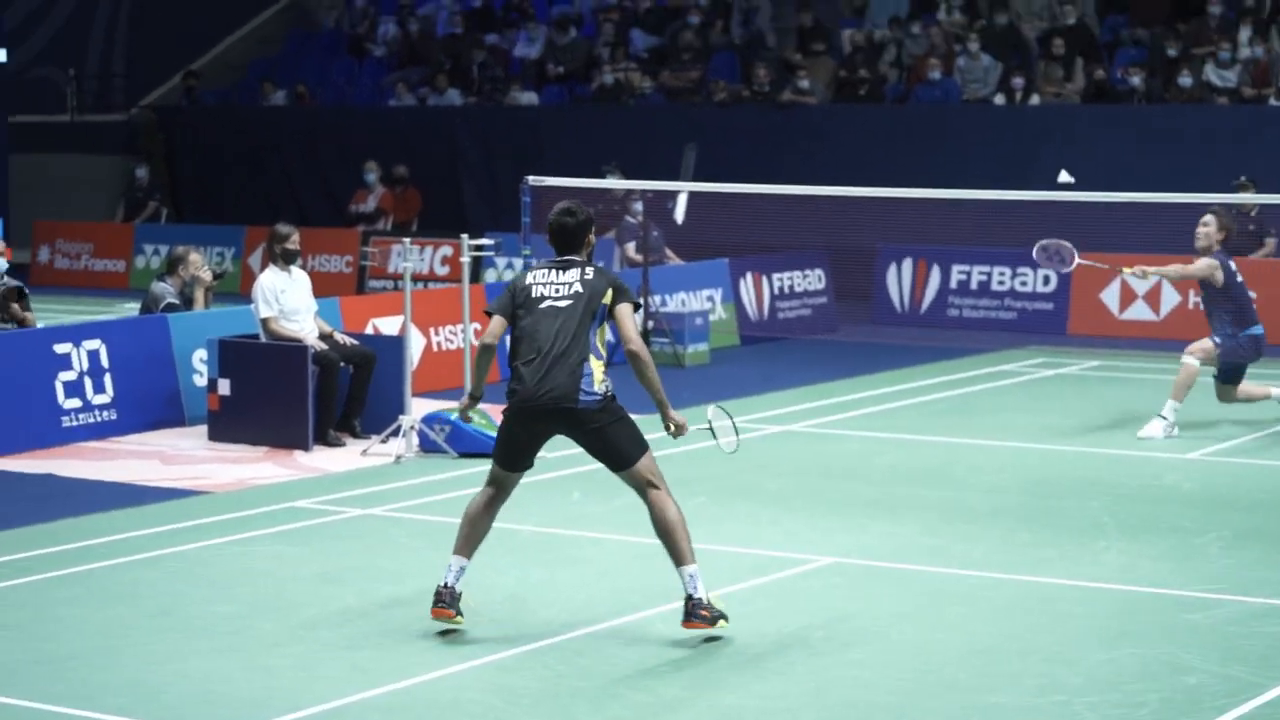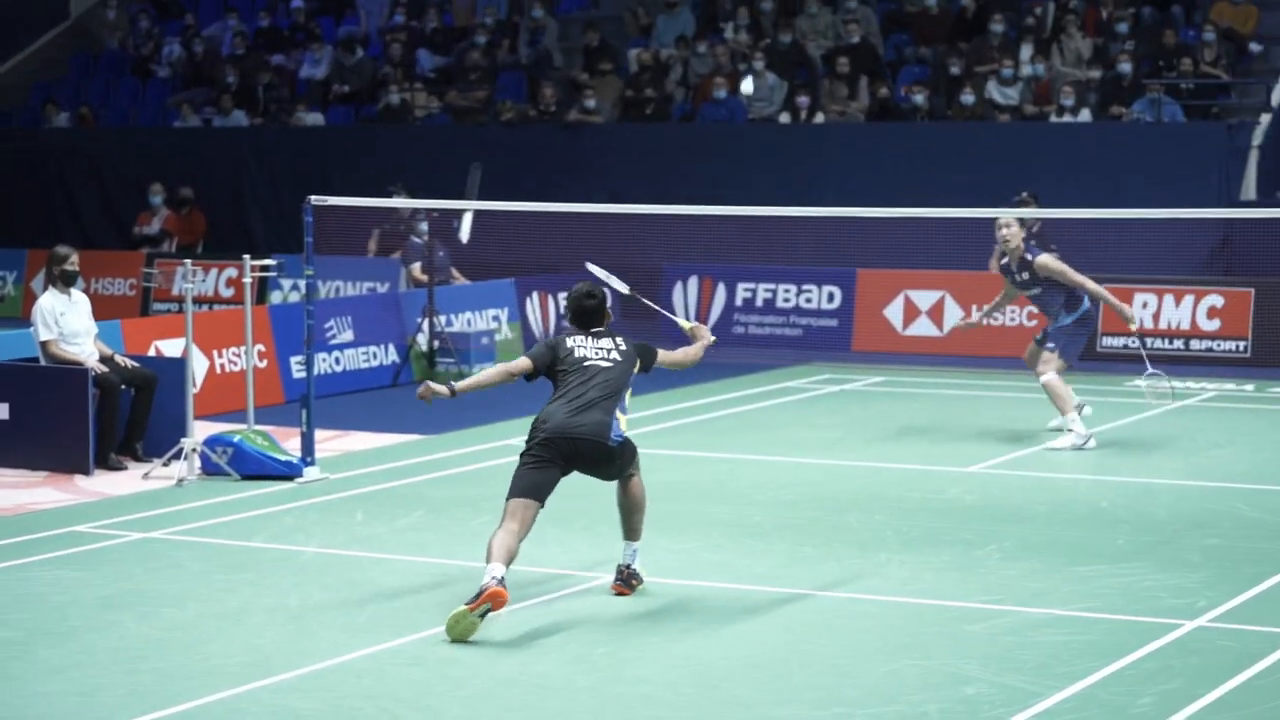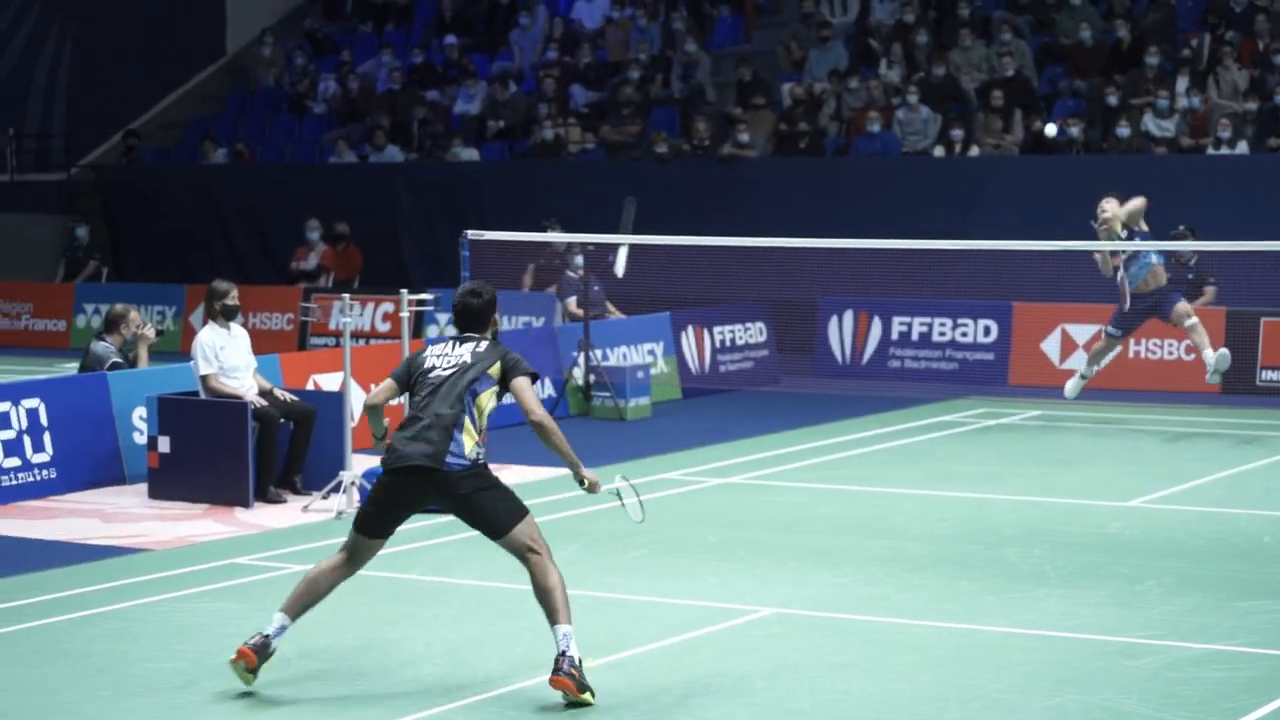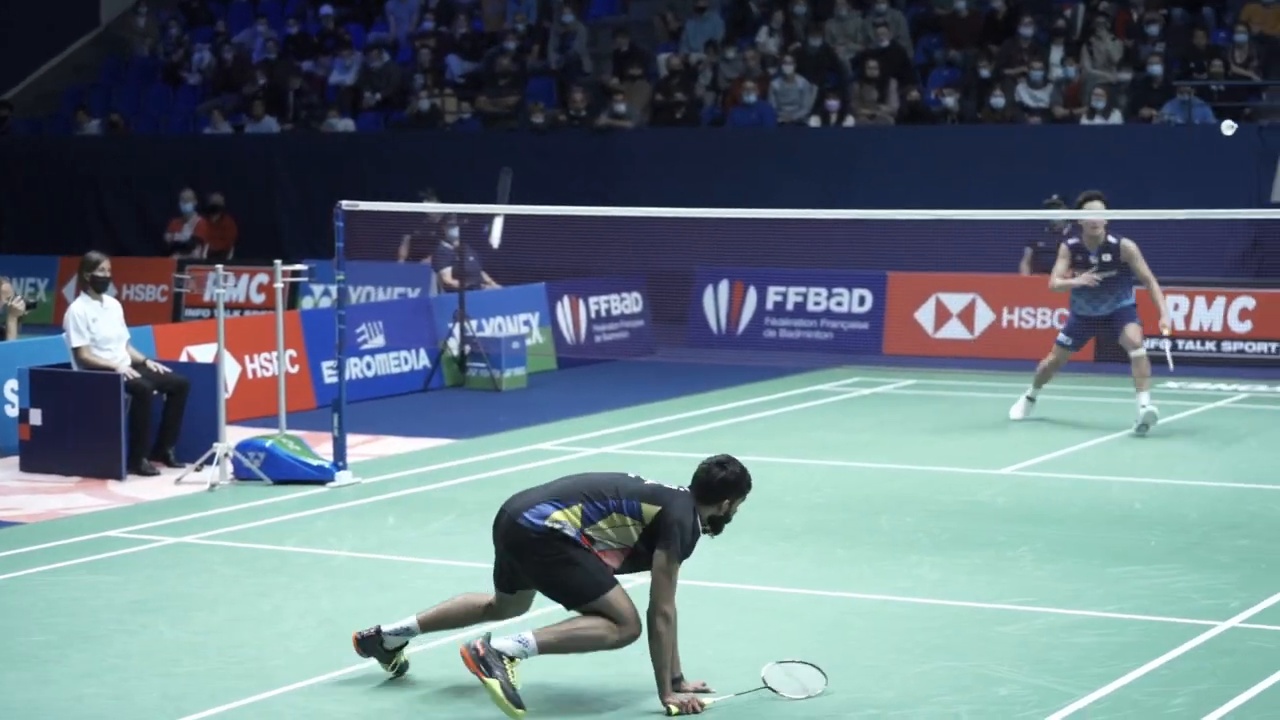
dt=1s
person 1, frame 1
left shoulder: (523, 282)
right shoulder: (605, 280)
left elbow: (488, 342)
right elbow: (635, 349)
left wrist: (473, 396)
right wrist: (666, 409)
left hip: (526, 402)
right hip: (587, 401)
left knee: (494, 490)
right knee: (655, 488)
left ankle: (447, 591)
right ankle: (697, 601)
person 1, frame 2
left shoulder: (558, 344)
right shoulder: (630, 346)
left elbow: (509, 369)
right elbow: (683, 358)
left wrist: (452, 389)
right wrist: (702, 338)
left hip: (550, 434)
right hip: (602, 438)
left knee: (512, 524)
right knee: (630, 472)
left ankle: (492, 584)
right ankle: (628, 569)
person 1, frame 3
left shoulder: (424, 353)
right shoulder: (502, 357)
left elbow: (375, 400)
right elbow: (537, 417)
left wrist: (384, 439)
right wrist: (579, 469)
left hip: (402, 467)
right hip: (456, 471)
left knee: (348, 558)
right knee: (537, 552)
left ankle: (262, 644)
right ankle: (566, 662)
person 1, frame 4
left shoulder: (660, 508)
right shoulder: (682, 517)
left elbow: (662, 608)
right elbow: (661, 613)
left wrist: (677, 678)
left hip: (514, 517)
right hip: (541, 525)
left knee: (505, 603)
right knee: (623, 625)
left ankle: (388, 636)
right ankle: (500, 651)
person 2, frame 1
left shoulder: (1211, 263)
right shoulder: (1218, 258)
left elbow: (1183, 271)
left wrist: (1152, 270)
left hip: (1245, 338)
right hip: (1237, 336)
left knee: (1193, 352)
right knee: (1226, 394)
left ankle: (1167, 419)
person 2, frame 2
left shoulder: (1039, 260)
right shoulder: (1006, 266)
left elbow: (1082, 281)
right elbow: (1008, 295)
left wrist: (1118, 306)
right wrist: (981, 317)
left hip: (1077, 317)
right hip: (1061, 318)
left knee: (1045, 371)
right knee: (1033, 360)
left ankle: (1077, 431)
right ankle: (1073, 406)
person 2, frame 3
left shoulder: (1134, 224)
right shoulder: (1106, 239)
left elbow: (1141, 203)
right elbow: (1107, 272)
left wrist: (1120, 214)
left hip: (1161, 292)
right hip: (1132, 301)
left knee: (1185, 312)
right knee: (1104, 347)
left ankle: (1211, 361)
right ankle: (1084, 375)
person 2, frame 4
left shoulder: (1123, 246)
right shoulder: (1069, 247)
left elbow: (1149, 280)
right elbow: (1053, 283)
left wrist: (1163, 312)
right wrist: (1075, 281)
left hip: (1119, 309)
right hip: (1083, 312)
left knee: (1134, 341)
right knee: (1053, 361)
left ankle: (1144, 406)
right ankle: (1030, 397)
person 3, frame 1
left shoulder: (302, 275)
right shoulder: (266, 281)
right elbow: (271, 327)
left wrist: (333, 332)
right wrist: (303, 338)
left hip: (314, 340)
right hip: (287, 344)
left knee: (366, 356)
right knee: (331, 360)
left ankle: (349, 419)
right ankle: (324, 428)
person 3, frame 2
left shoulder: (82, 298)
right shoulder: (46, 304)
right elbow: (51, 350)
left wrist: (113, 355)
right wrist: (83, 361)
left hip: (95, 362)
right hip: (67, 367)
left knee: (147, 378)
right knee: (111, 383)
left ankle: (130, 443)
right ankle: (105, 453)
person 3, frame 3
left shoulder: (241, 332)
right shoulder: (205, 338)
right elbow: (211, 384)
left wrist: (272, 389)
right wrist: (243, 395)
left hip: (253, 396)
right hip: (227, 401)
left knee: (306, 412)
right knee: (270, 416)
left ankle: (290, 476)
right ankle: (264, 486)
person 3, frame 4
left shoulder: (114, 304)
right shoulder: (77, 310)
right elbow: (83, 356)
left wrist: (146, 361)
right wrist: (116, 367)
left hip: (127, 368)
right hip: (101, 373)
left knee: (179, 384)
right knee: (143, 388)
left ankle: (163, 447)
right ankle: (137, 459)
